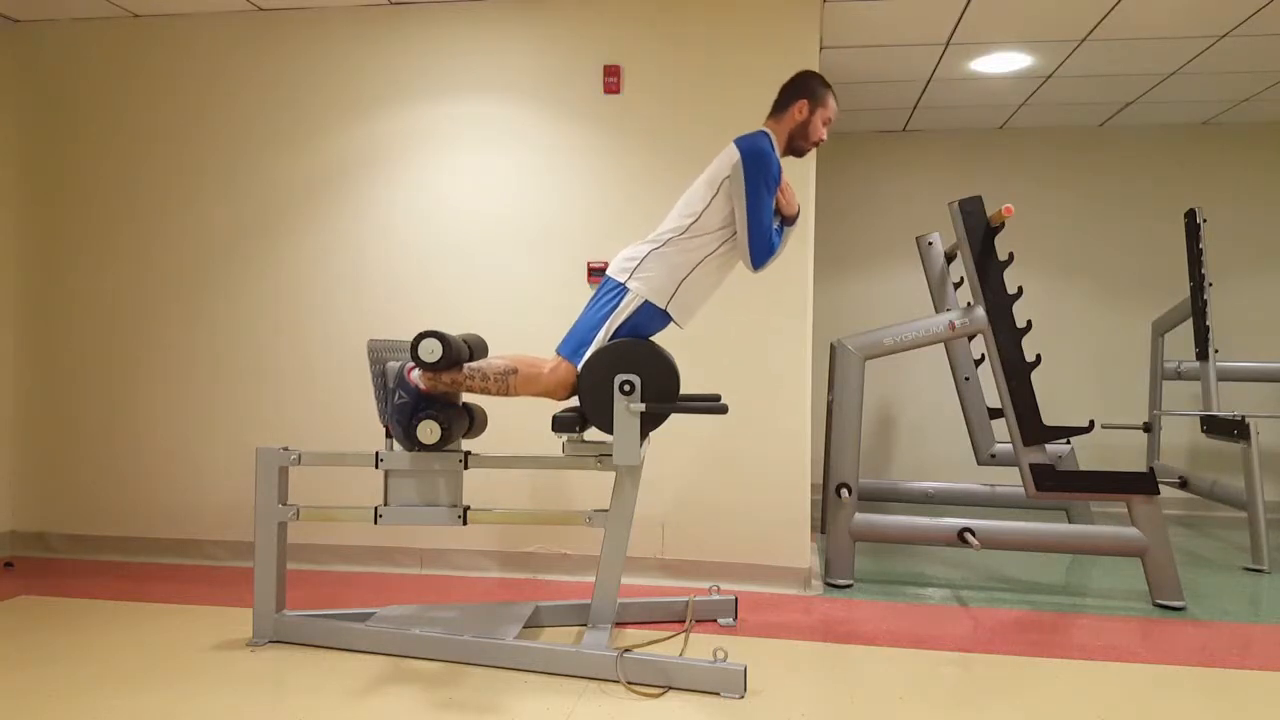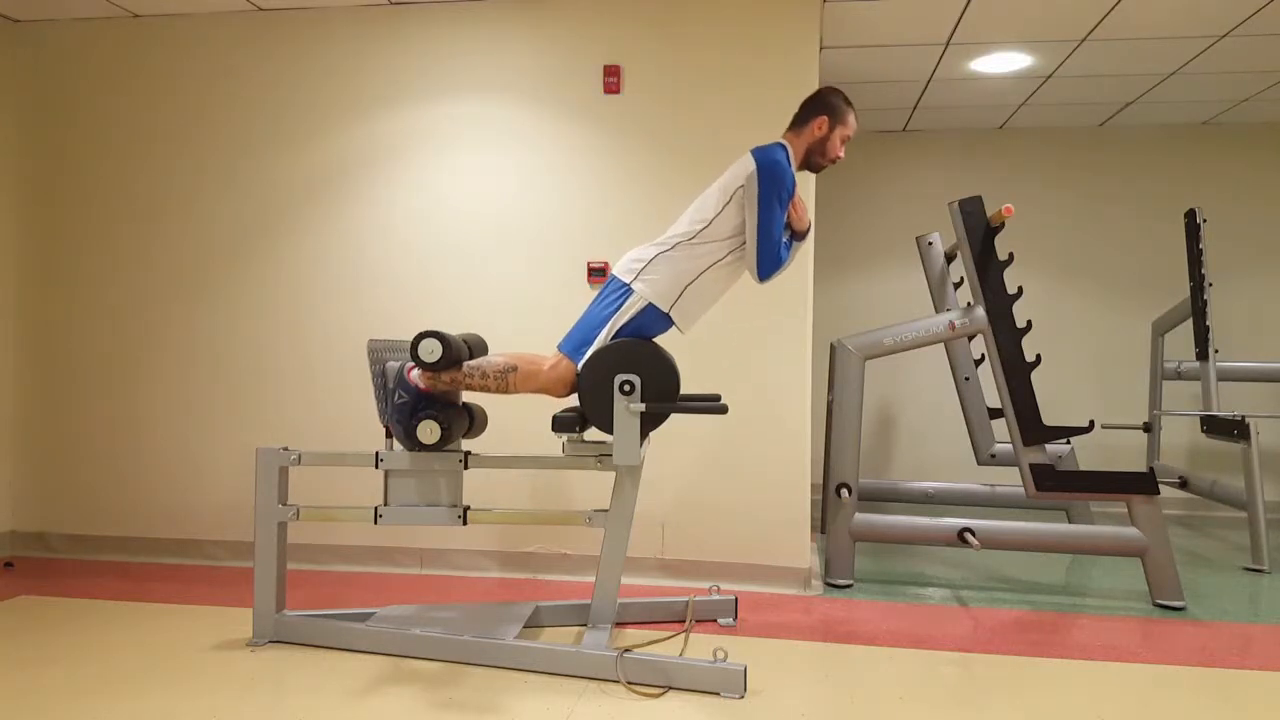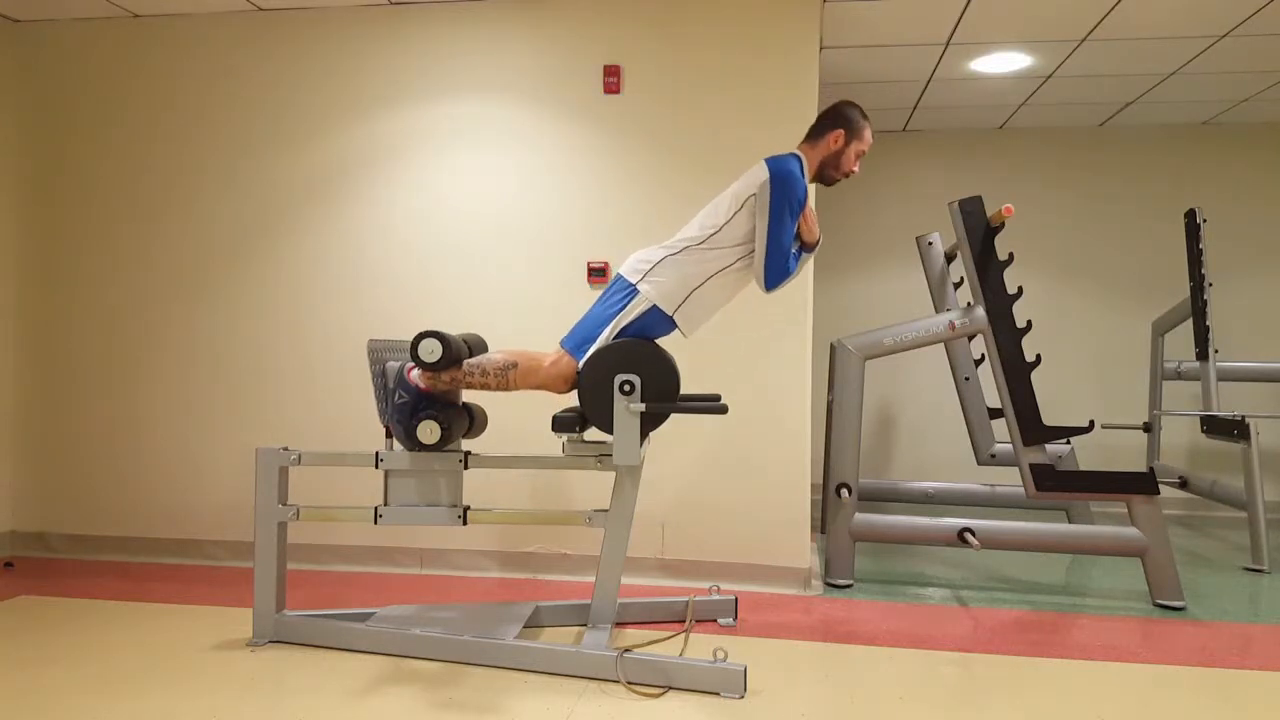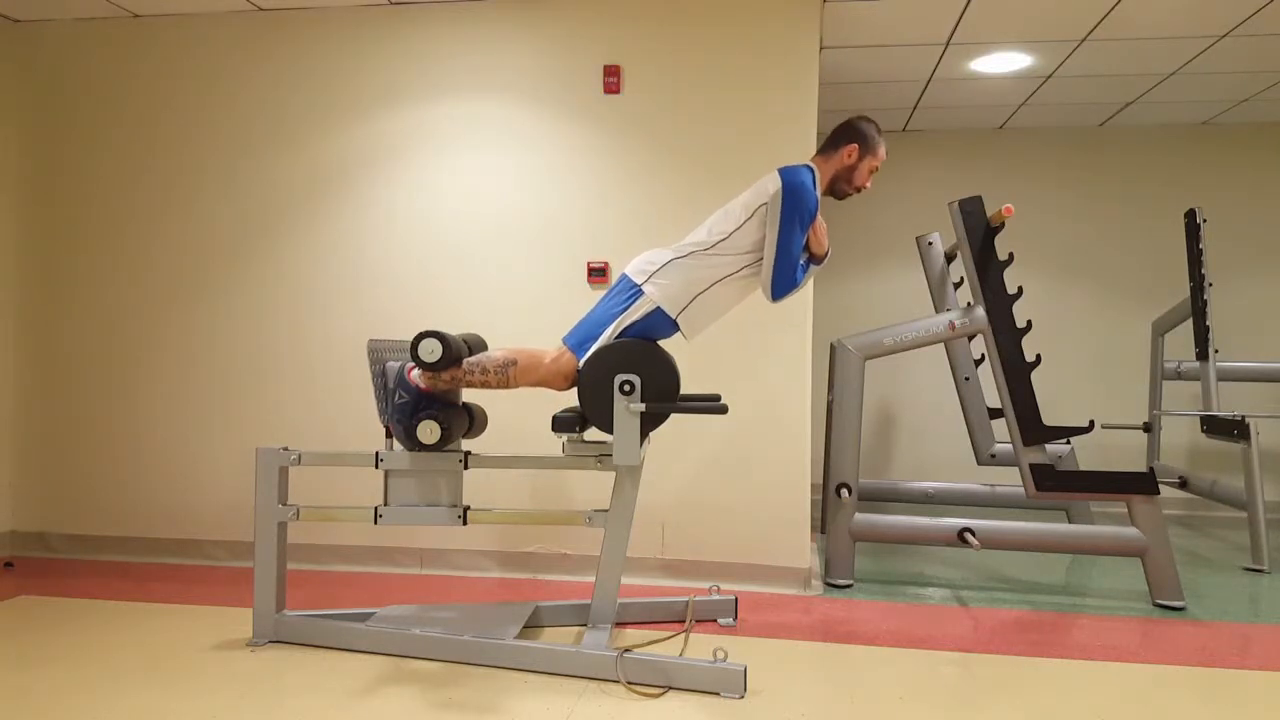
dt=0.3s
person 1, frame 1
left shoulder: (756, 157)
right shoulder: (759, 154)
left elbow: (759, 248)
right elbow: (756, 255)
left wrist: (788, 217)
right wrist: (784, 217)
left hip: (645, 288)
right hip: (645, 287)
left knee: (562, 377)
right knee: (558, 378)
left ankle: (435, 373)
right ankle: (420, 379)
person 1, frame 2
left shoulder: (769, 167)
right shoulder: (775, 166)
left elbow: (765, 260)
right elbow: (764, 266)
left wrist: (797, 231)
right wrist: (797, 231)
left hip: (650, 290)
right hip: (650, 289)
left knee: (561, 373)
right knee: (557, 374)
left ankle: (439, 369)
right ankle: (421, 378)
person 1, frame 3
left shoulder: (784, 178)
right shoulder: (787, 176)
left elbow: (772, 268)
right elbow: (771, 275)
left wrist: (807, 243)
right wrist: (806, 244)
left hip: (654, 289)
right hip: (653, 290)
left knee: (560, 371)
right knee: (558, 371)
left ankle: (436, 368)
right ankle: (419, 378)
person 1, frame 4
left shoulder: (795, 187)
right shoulder: (799, 187)
left elbow: (777, 275)
right elbow: (778, 285)
left wrist: (812, 253)
right wrist: (815, 256)
left hip: (659, 291)
right hip: (659, 293)
left knee: (560, 368)
right knee: (558, 368)
left ankle: (436, 373)
right ankle: (419, 379)
